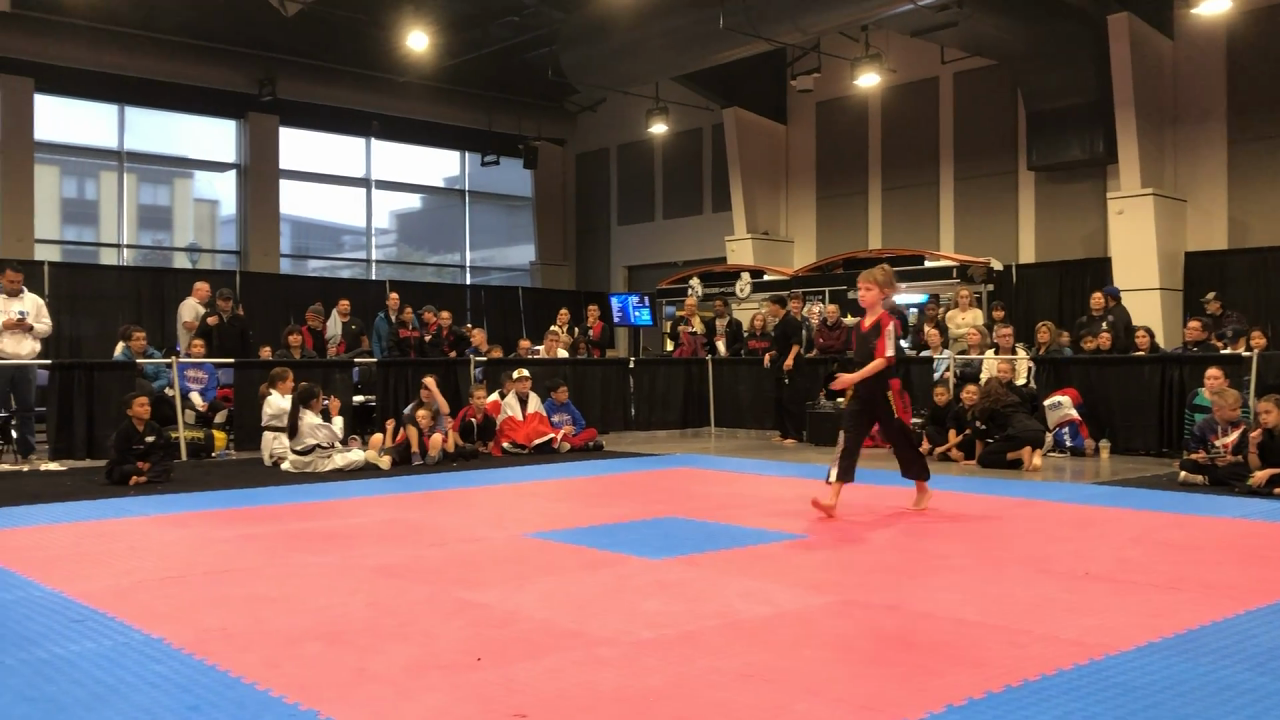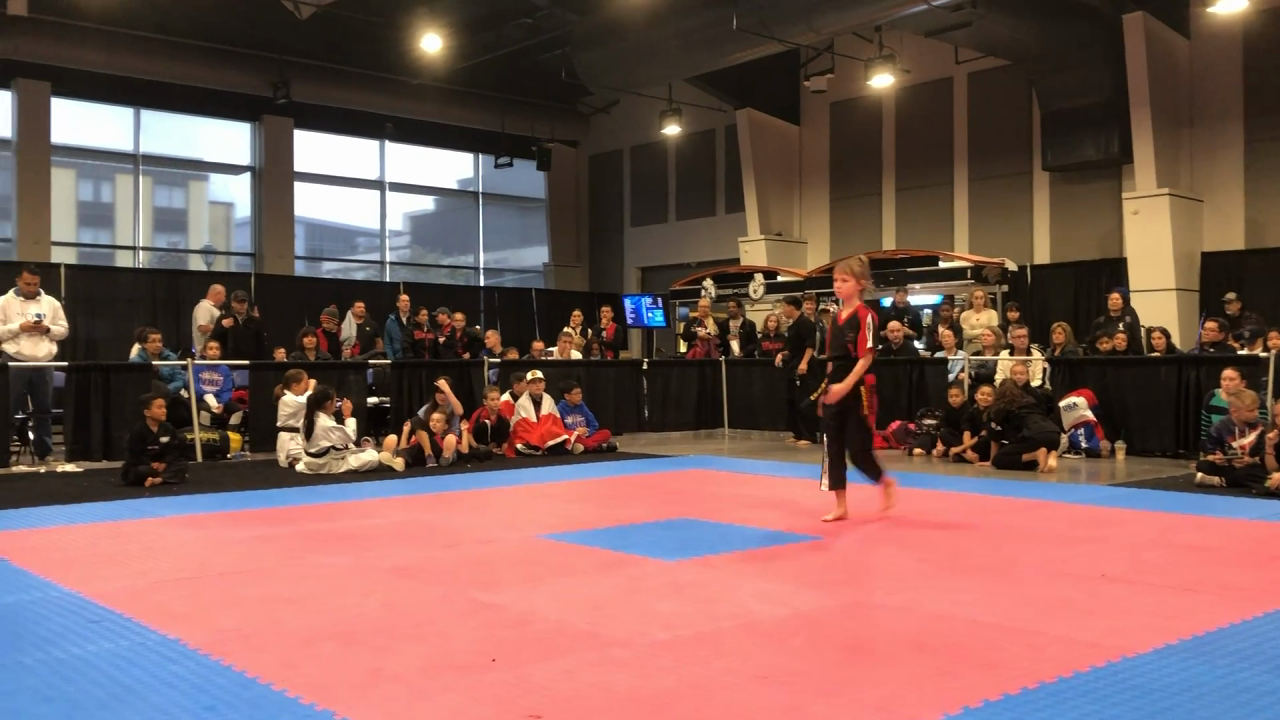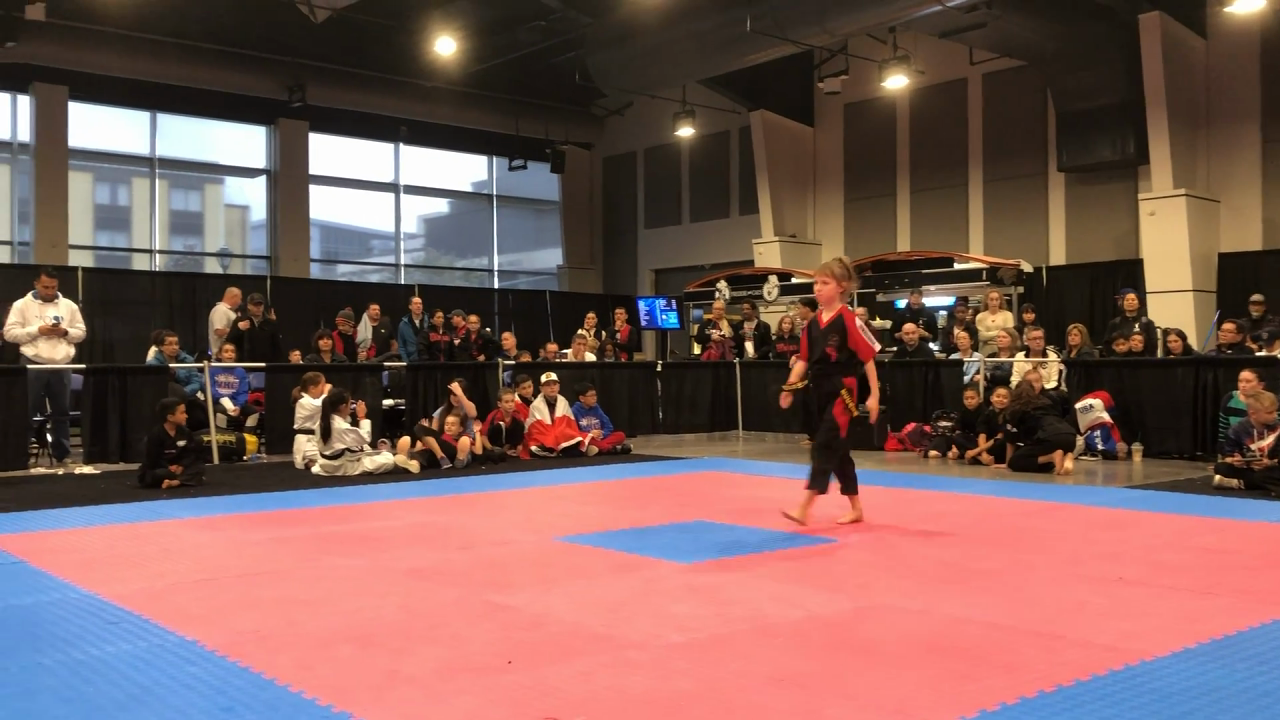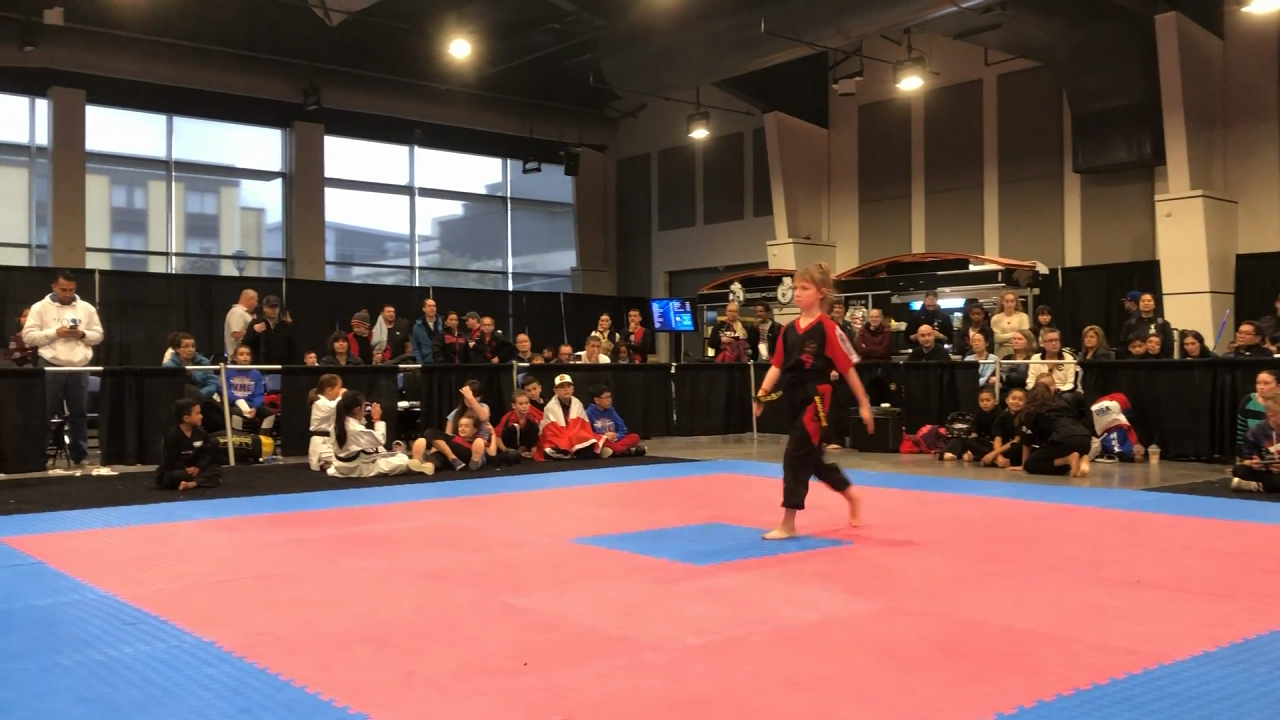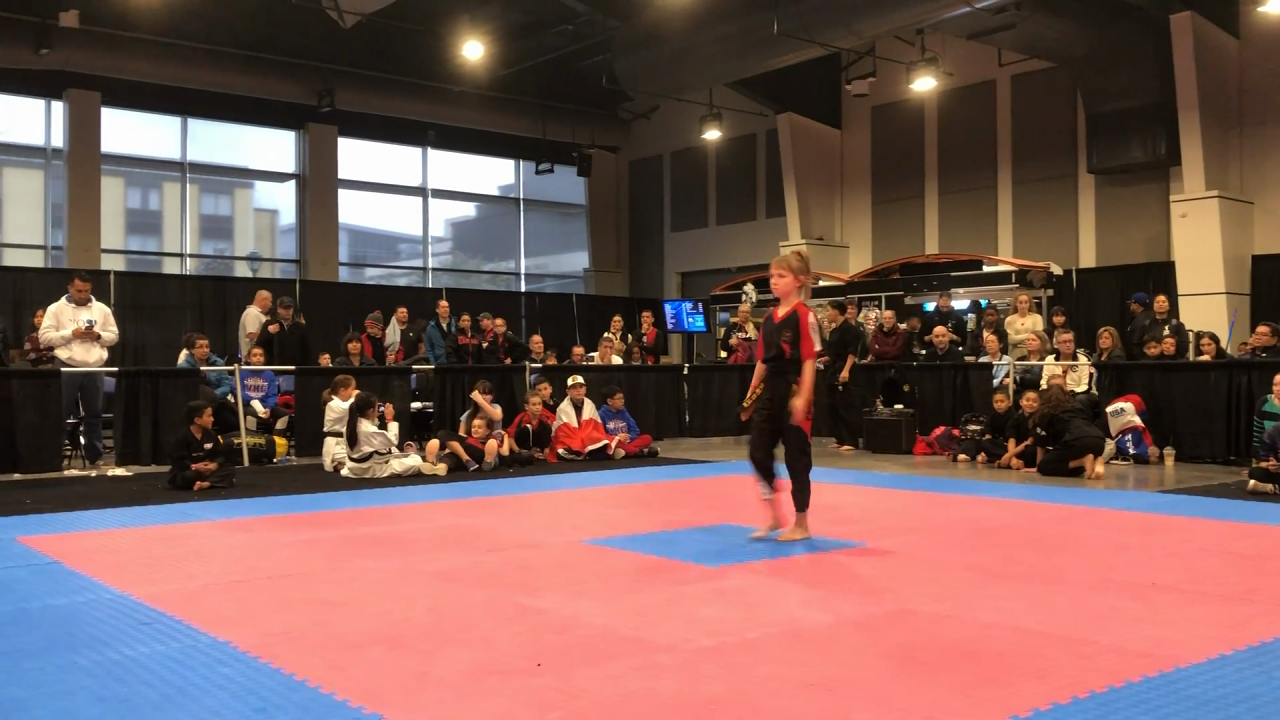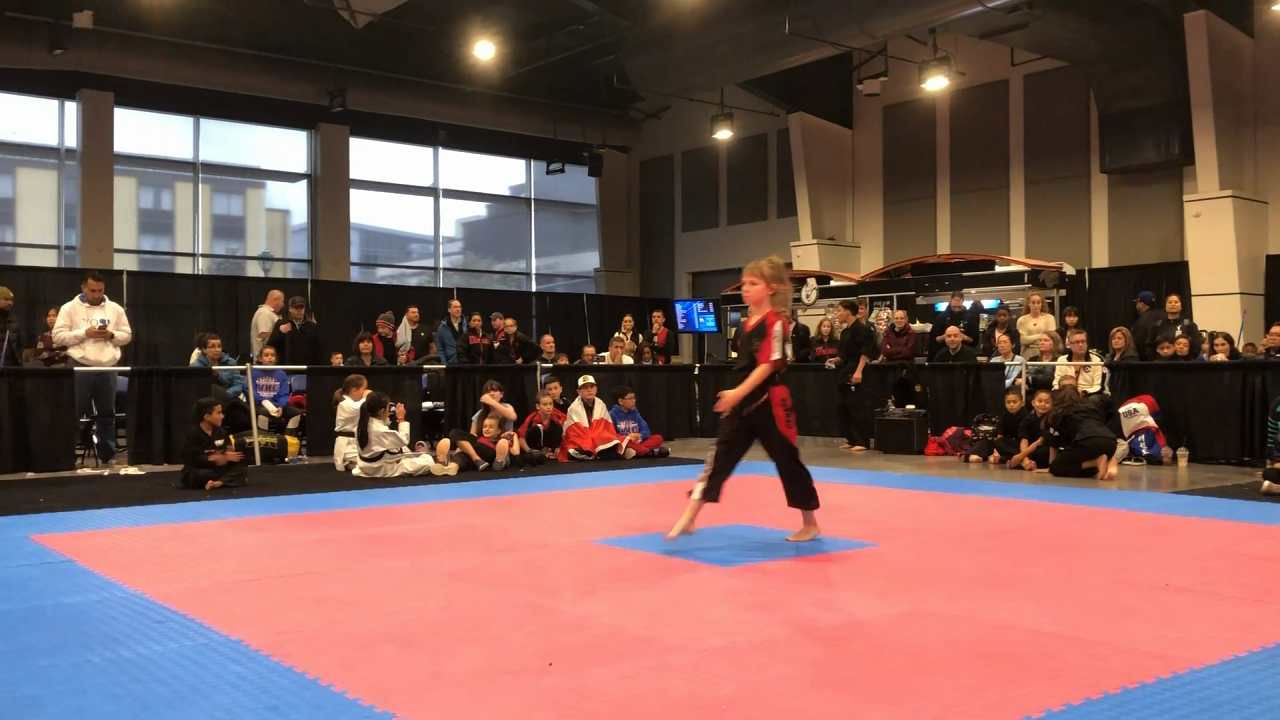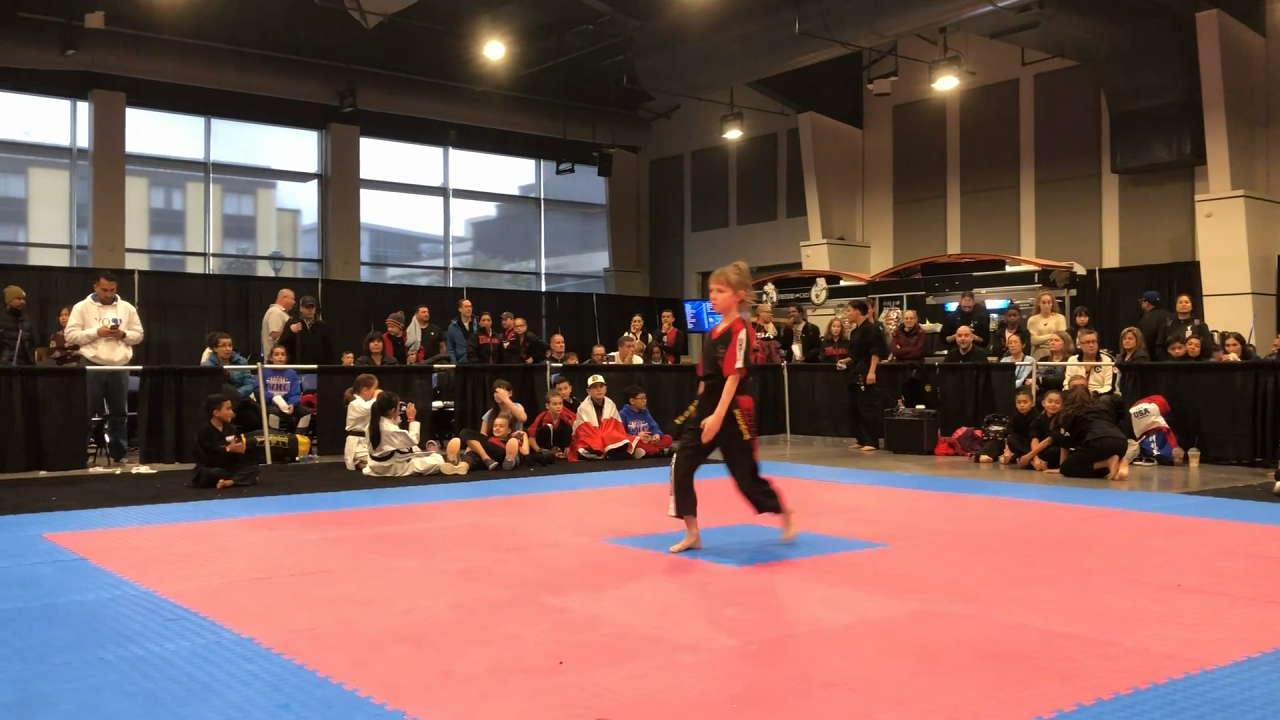
dt=0.2s
person 1, frame 1
left shoulder: (887, 323)
right shoulder: (859, 326)
left elbow: (883, 361)
left wrist: (853, 378)
right wrist: (852, 388)
left hip: (885, 390)
right hip: (862, 391)
left knee: (902, 441)
right knee: (848, 440)
left ankle: (923, 490)
right ankle: (832, 500)
person 1, frame 2
left shoulder: (865, 315)
right shoulder: (836, 319)
left elbow: (866, 356)
left wrist: (846, 385)
right wrist: (828, 388)
left hip: (859, 388)
right hip: (837, 388)
left knee: (858, 448)
right knee: (833, 445)
left ankle: (886, 483)
right ankle: (840, 505)
person 1, frame 3
left shoulder: (848, 320)
right shoulder: (813, 323)
left elbow: (869, 358)
right elbow: (803, 360)
left wrist: (874, 394)
right wrist: (789, 387)
left hip: (840, 390)
right hip: (819, 389)
left knee: (823, 447)
right knee: (836, 451)
left ankle: (804, 509)
right ankle: (856, 508)
person 1, frame 4
left shoulder: (828, 328)
right shoulder: (790, 329)
left elbow: (847, 367)
right elbow: (777, 365)
left wrist: (864, 403)
right wrist: (763, 393)
left hip: (814, 397)
right hip: (793, 396)
left knee: (796, 457)
right knee: (811, 458)
left ankle: (787, 523)
right ankle: (852, 498)
person 1, frame 5
left shoulder: (804, 315)
right shoulder: (769, 319)
left elbow: (810, 359)
left wrist: (803, 396)
right wrist: (751, 393)
left hip: (795, 389)
right hip: (771, 389)
left knee: (797, 456)
right knee: (758, 451)
left ankle: (801, 524)
right ankle: (774, 514)
person 1, frame 6
left shoulder: (775, 322)
right shoulder: (745, 325)
left elbow: (768, 365)
left wrist: (738, 392)
right wrist: (734, 397)
left hip: (768, 399)
right hip: (743, 399)
left knee: (787, 460)
right knee: (721, 456)
left ankle: (810, 523)
right ankle: (688, 520)
person 1, frame 7
left shoulder: (740, 331)
right shoulder: (712, 333)
left elbow: (734, 376)
left wrist: (718, 414)
right wrist: (699, 408)
left hip: (734, 409)
right hip: (706, 405)
left knee: (745, 473)
right knee: (682, 464)
left ankle: (785, 516)
right ankle: (691, 533)
person 2, frame 1
left shoulder: (34, 301)
left elbow: (47, 328)
left wrist: (30, 327)
left hip: (26, 362)
left knee: (26, 408)
left ankle: (27, 450)
person 2, frame 2
left shoulder: (51, 303)
left elbow: (64, 330)
left wrist: (47, 329)
right wrist: (19, 327)
left hip: (43, 364)
left knee: (43, 410)
left ankle: (44, 452)
person 2, frame 3
left shoulder: (69, 306)
right shoulder: (22, 305)
left elbow: (81, 333)
right elbow: (10, 333)
left wrist: (65, 332)
right wrist: (37, 330)
left hip: (61, 366)
right hip: (33, 365)
left knee: (61, 412)
right knee: (28, 412)
left ankle: (62, 454)
person 2, frame 4
left shoulder: (86, 308)
right shoulder: (40, 308)
left elbow: (98, 335)
right elbow: (28, 336)
left wrist: (83, 334)
right wrist: (55, 333)
left hip: (78, 368)
right hip: (51, 367)
left knee: (78, 414)
right knee: (46, 414)
left ankle: (80, 456)
person 2, frame 5
left shoulder: (102, 309)
right shoulder: (56, 309)
left elbow: (114, 336)
right elbow: (45, 337)
left wrist: (98, 335)
right wrist: (70, 334)
left hip: (94, 369)
right hip: (66, 367)
left knee: (94, 414)
right knee: (62, 414)
left ankle: (95, 456)
person 2, frame 6
left shoulder: (115, 309)
right shoulder: (69, 308)
left elbow: (127, 335)
right elbow: (58, 336)
left wrist: (111, 335)
right wrist: (84, 333)
left hip: (107, 368)
right hip: (79, 366)
left knee: (107, 413)
right knee: (74, 413)
left ankle: (108, 455)
person 2, frame 7
left shoulder: (127, 308)
right shoulder: (82, 307)
left elbow: (139, 334)
right elbow: (70, 335)
left wrist: (123, 334)
right wrist: (96, 332)
left hip: (119, 367)
right hip: (92, 366)
left knee: (119, 413)
right knee: (87, 412)
left ankle: (119, 453)
